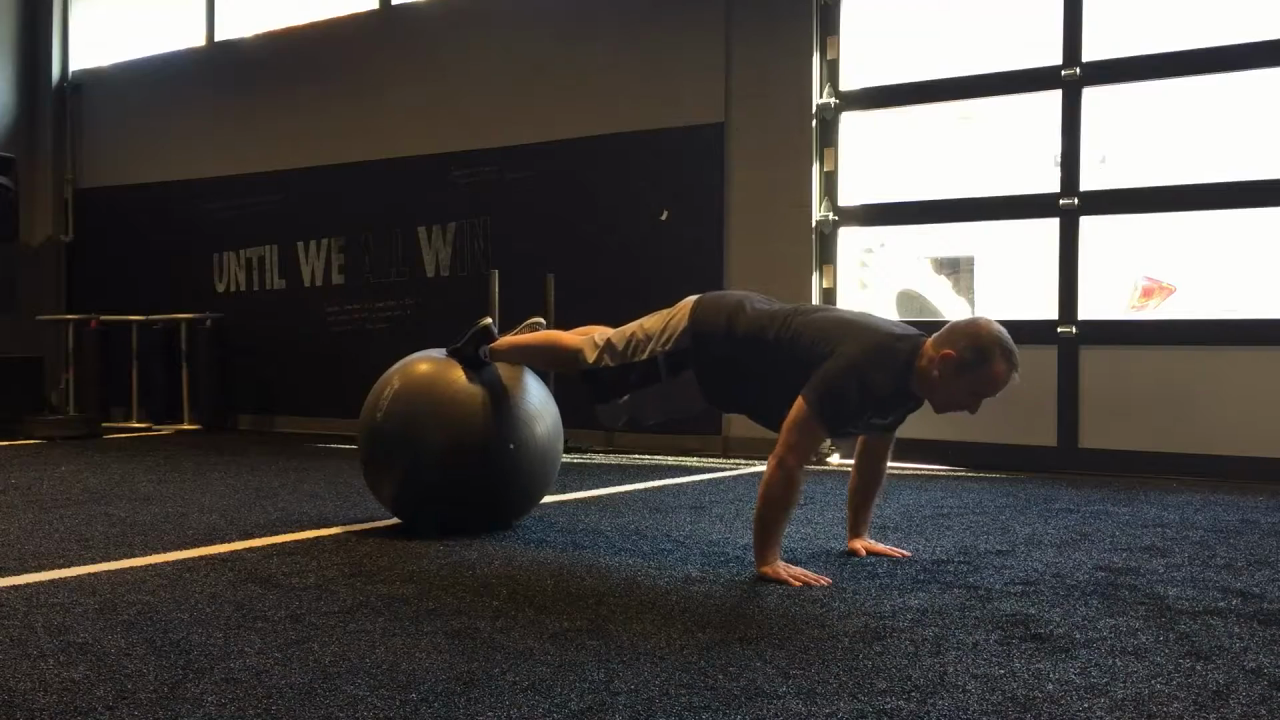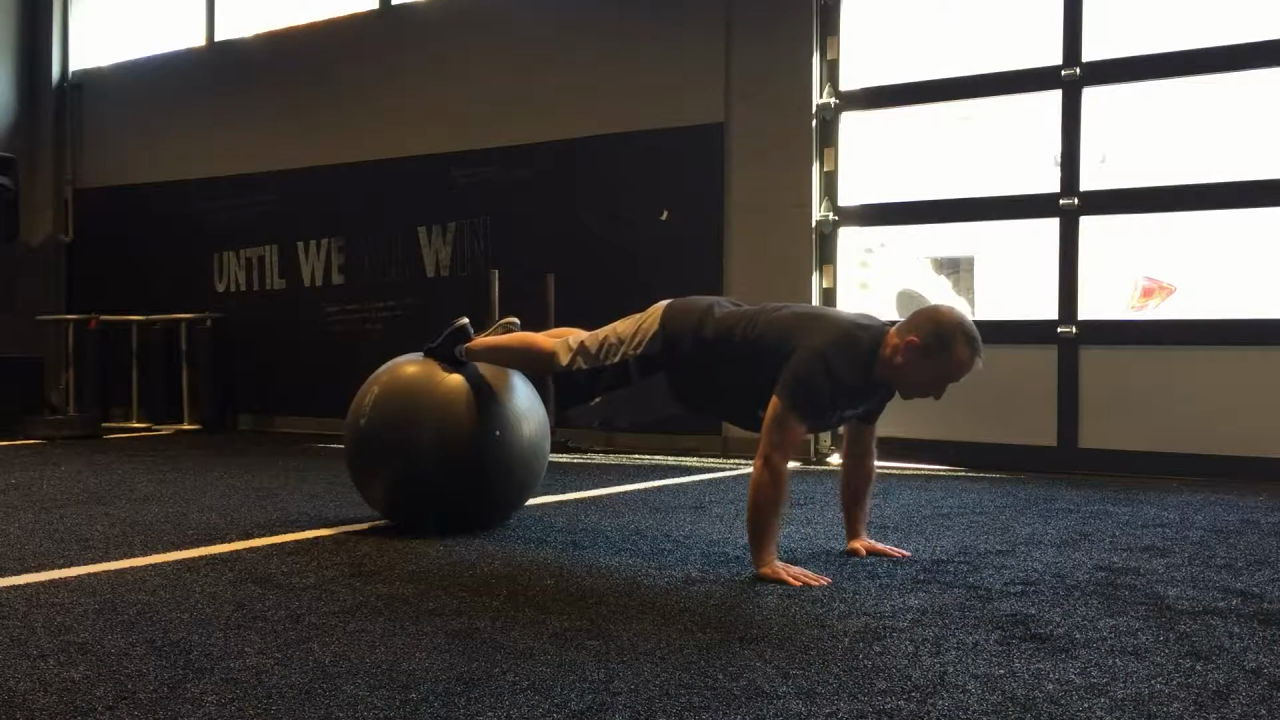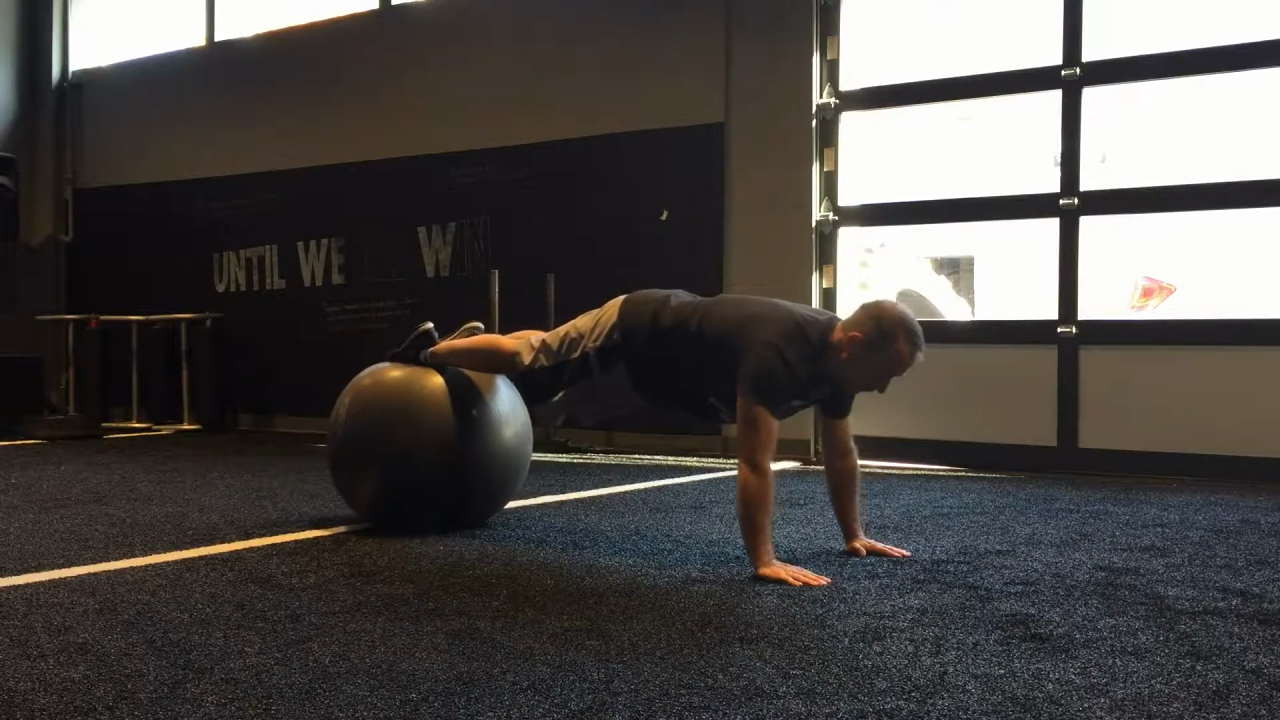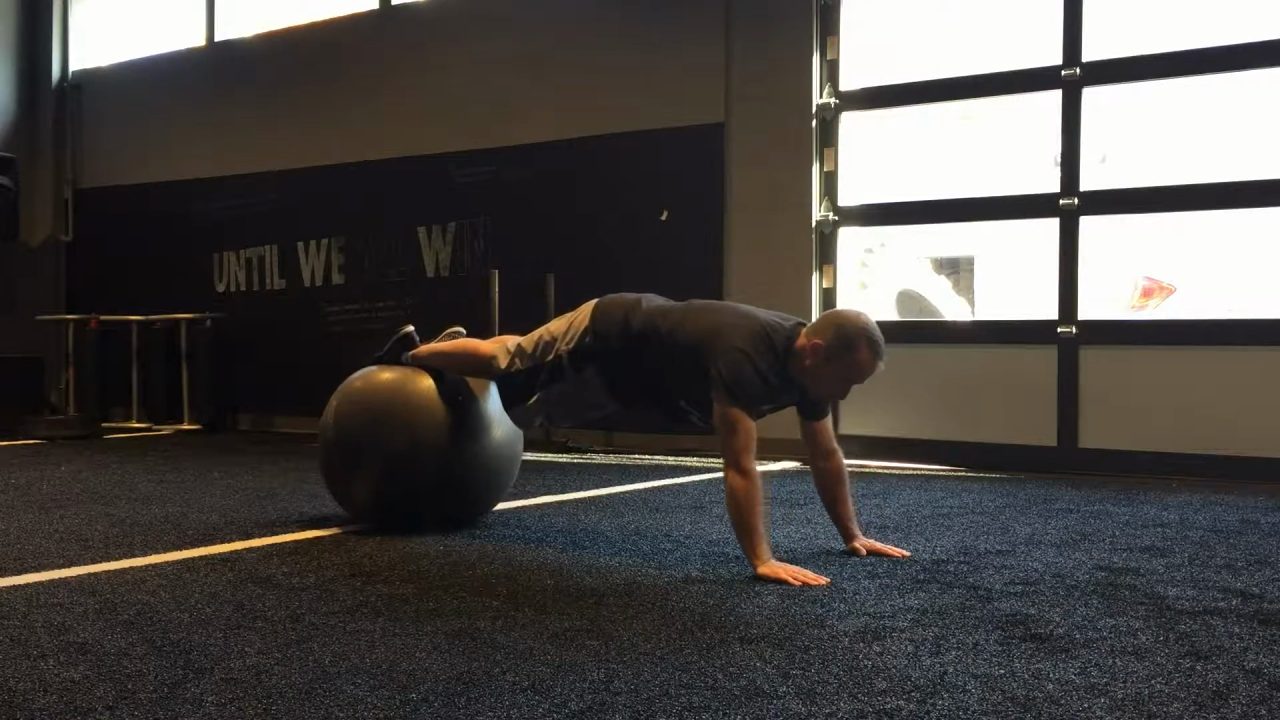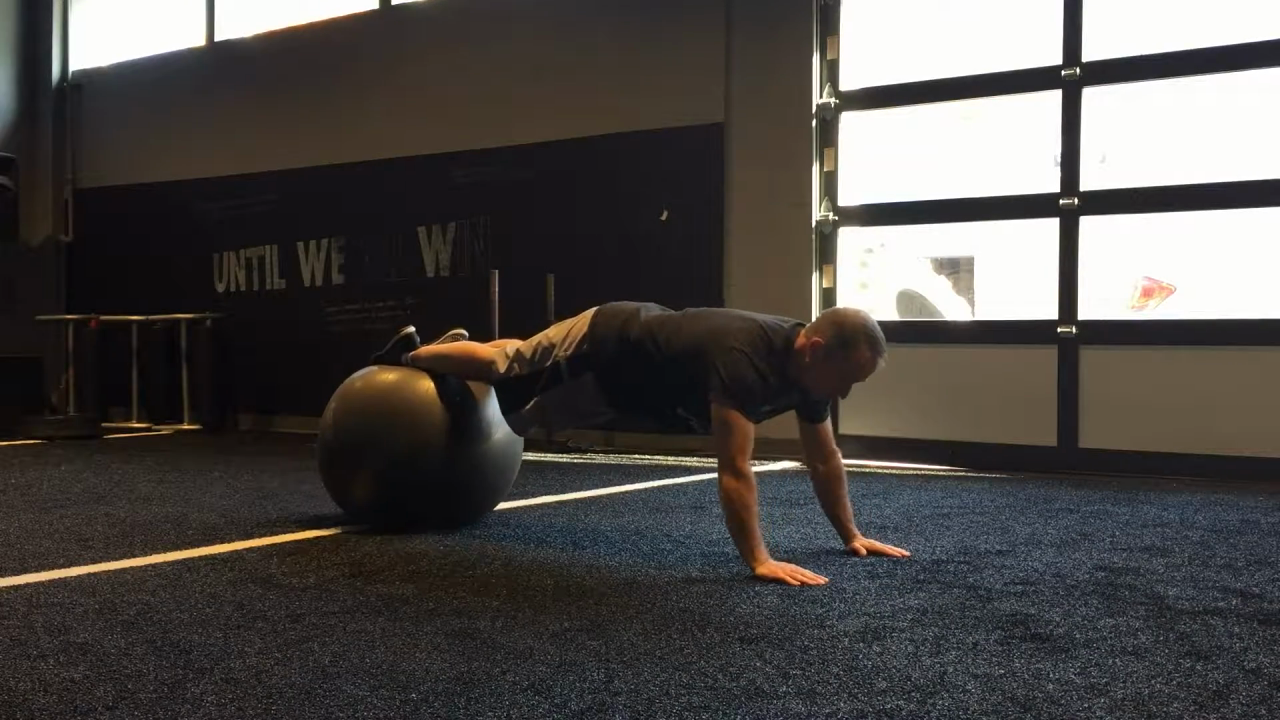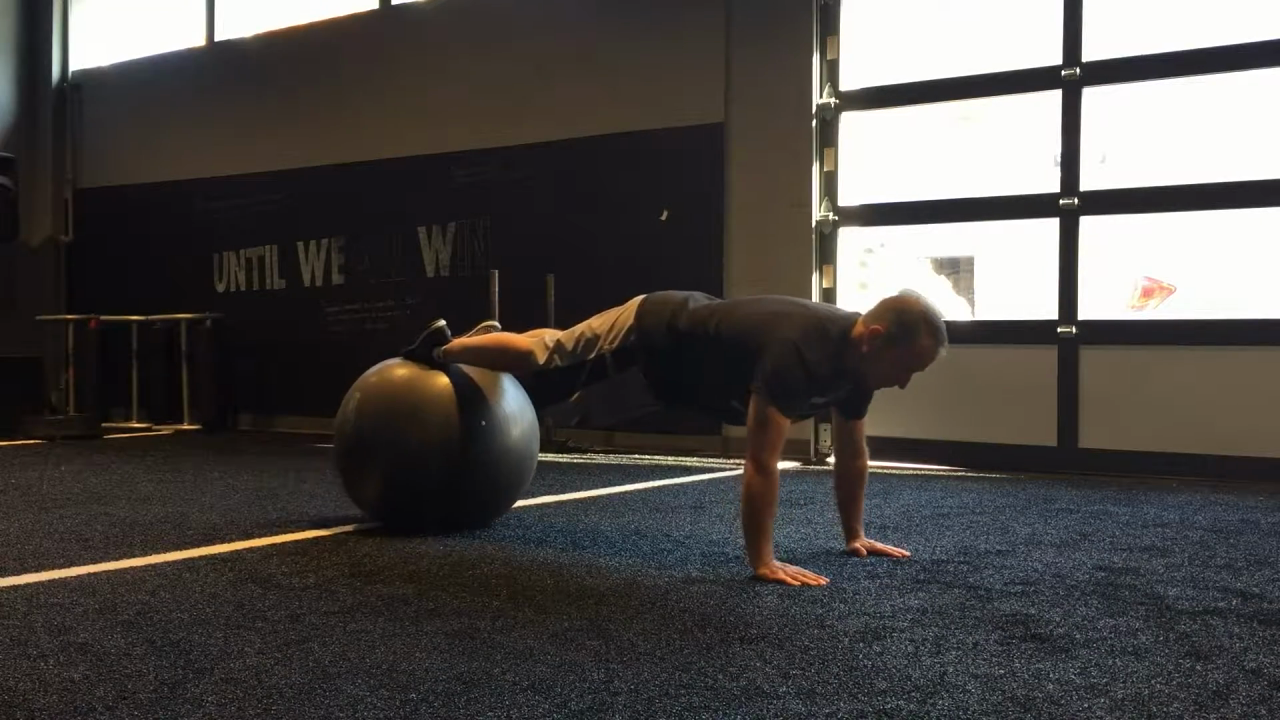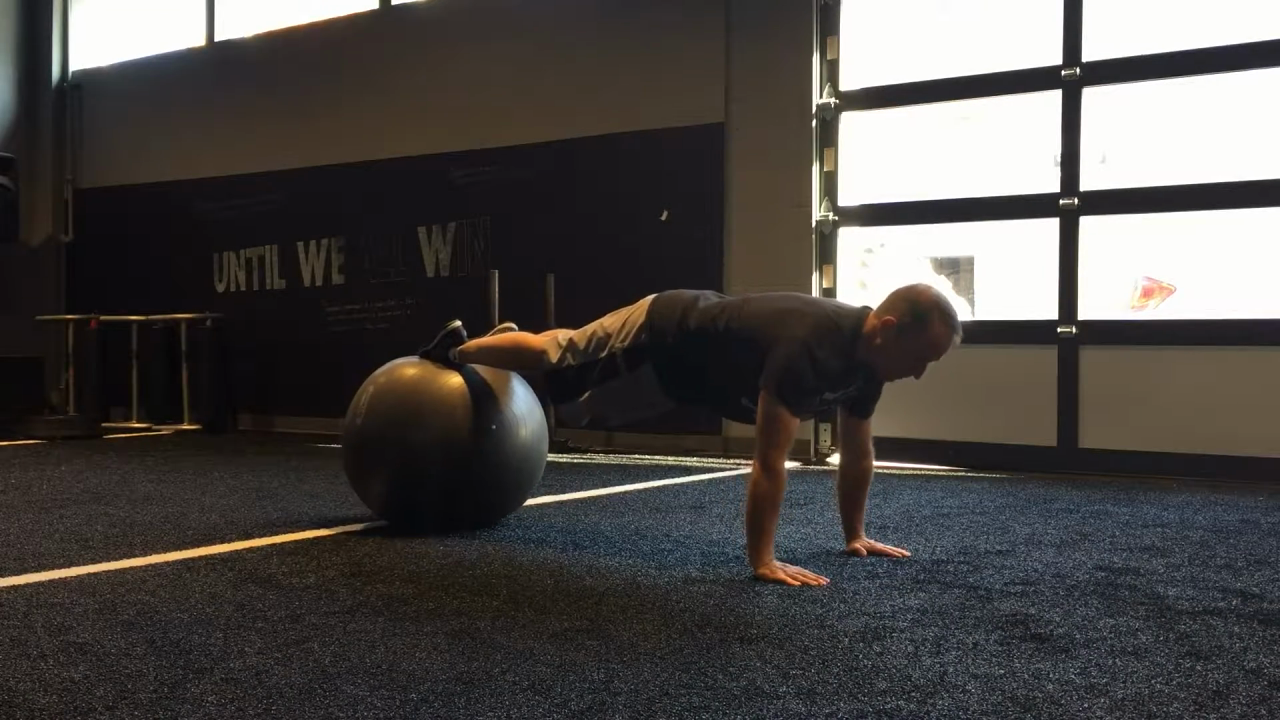
dt=0.7s
person 1, frame 1
left shoulder: (909, 373)
right shoulder: (865, 367)
left elbow: (873, 450)
right elbow: (787, 461)
left wrist: (857, 533)
right wrist: (767, 560)
left hip: (742, 325)
right hip: (702, 339)
left knee: (608, 343)
right knee: (587, 358)
left ankle: (536, 330)
right ankle: (489, 345)
person 1, frame 2
left shoulder: (880, 364)
right shoulder: (830, 357)
left elbow: (858, 451)
right elbow: (773, 459)
left wrist: (856, 533)
right wrist: (765, 560)
left hip: (711, 331)
right hip: (673, 344)
left knee: (582, 345)
right knee: (562, 359)
left ankle: (507, 332)
right ankle: (465, 344)
person 1, frame 3
left shoulder: (835, 358)
right shoulder: (781, 350)
left elbow: (839, 453)
right elbow: (754, 461)
left wrist: (854, 535)
right wrist: (763, 560)
left hip: (670, 322)
right hip: (631, 337)
left knee: (546, 349)
right knee: (528, 364)
left ankle: (471, 336)
right ankle: (432, 348)
person 1, frame 4
left shoulder: (809, 361)
right shoulder: (746, 355)
left elbow: (826, 456)
right elbow: (740, 465)
left wrist: (852, 535)
right wrist: (761, 560)
left hip: (644, 325)
right hip: (603, 340)
left knee: (519, 360)
right knee: (504, 366)
left ankle: (455, 339)
right ankle: (413, 350)
person 1, frame 5
left shoulder: (808, 365)
right shoulder: (745, 357)
left elbow: (824, 457)
right elbow: (734, 466)
left wrist: (851, 535)
right wrist: (758, 560)
left hip: (642, 334)
right hip: (601, 349)
left knee: (514, 360)
right knee: (504, 369)
left ankle: (457, 342)
right ankle: (412, 351)
person 1, frame 6
left shoulder: (856, 358)
right shoulder: (800, 348)
left elbow: (851, 454)
right elbow: (761, 461)
left wrist: (855, 535)
right wrist: (762, 560)
left hip: (688, 326)
right hip: (648, 339)
left knee: (553, 350)
right knee: (540, 358)
left ankle: (483, 337)
right ankle: (443, 346)
person 1, frame 7
left shoulder: (867, 357)
right shoulder: (809, 344)
left elbow: (857, 453)
right elbow: (769, 460)
left wrist: (855, 535)
right wrist: (762, 560)
left hip: (689, 345)
right hip: (658, 339)
left knee: (567, 353)
right knee: (554, 360)
left ankle: (504, 335)
right ankle: (458, 347)
